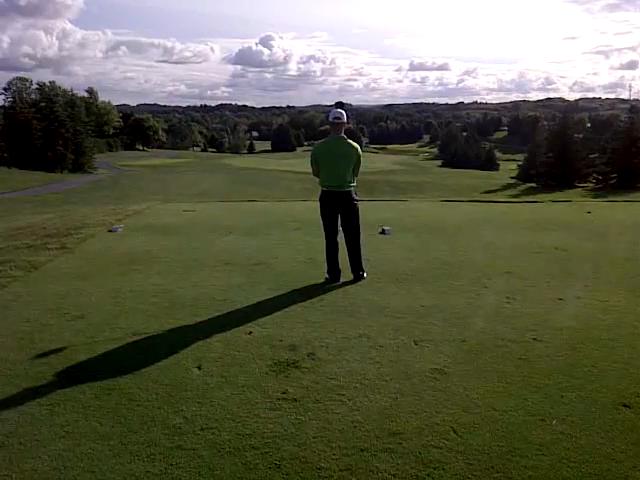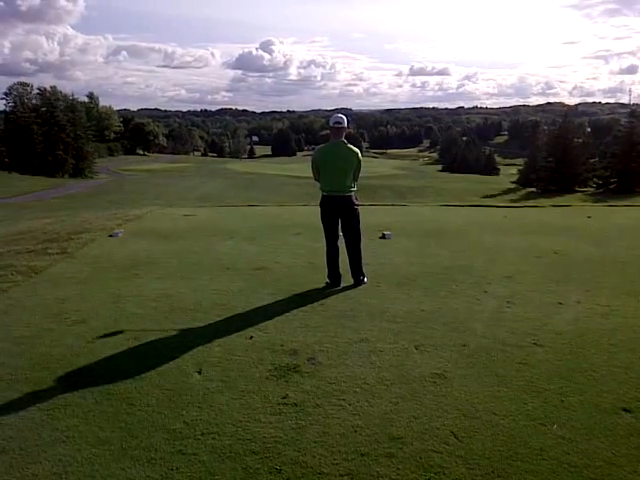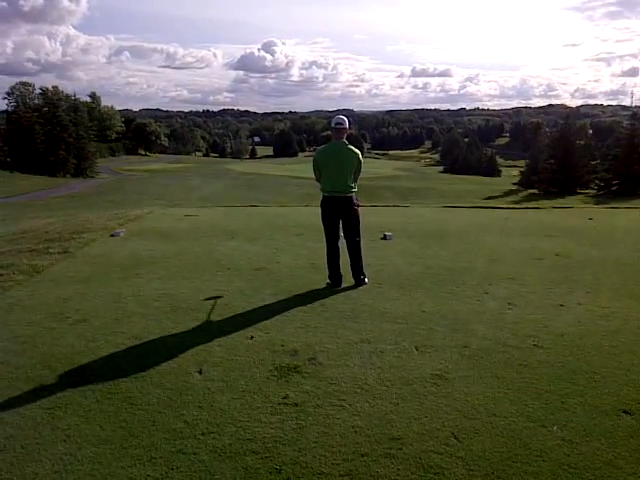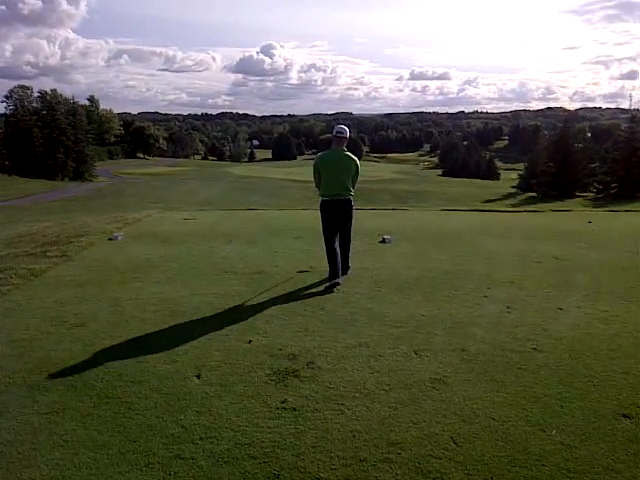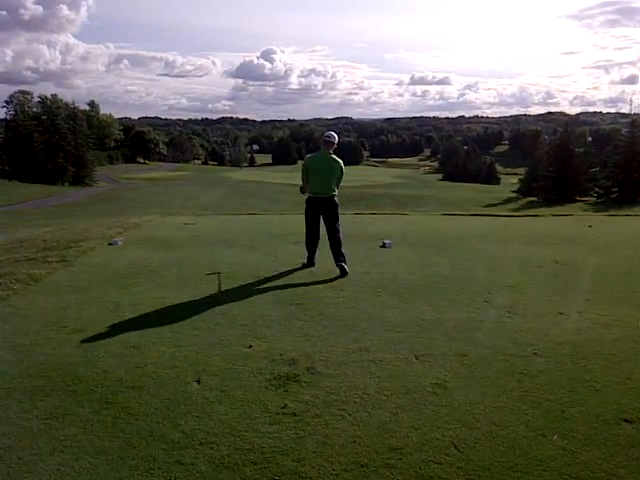
dt=0.7s
person 1, frame 1
left shoulder: (318, 147)
right shoulder: (354, 148)
left elbow: (316, 173)
right elbow: (355, 173)
left hip: (327, 196)
right hip: (348, 195)
left knee: (331, 237)
right knee: (352, 236)
left ankle: (333, 274)
right ankle: (358, 272)
person 1, frame 2
left shoulder: (319, 152)
right shoulder: (354, 153)
left elbow: (317, 177)
right elbow: (355, 178)
left hip: (328, 200)
right hip: (348, 200)
left knee: (331, 241)
right knee: (353, 241)
left ankle: (334, 279)
right ankle: (358, 277)
person 1, frame 3
left shoulder: (320, 153)
right shoulder: (355, 154)
left elbow: (318, 178)
right elbow: (355, 178)
left hip: (329, 201)
right hip: (349, 200)
left knee: (332, 242)
right knee: (354, 241)
left ankle: (335, 279)
right ankle: (359, 277)
person 1, frame 4
left shoulder: (320, 158)
right shoulder: (354, 161)
left elbow: (317, 183)
right elbow: (353, 184)
left hip: (328, 204)
right hip: (346, 203)
left knee: (331, 241)
right knee: (345, 238)
left ankle: (334, 276)
right ankle: (343, 268)
person 1, frame 5
left shoulder: (309, 159)
right shoulder: (338, 163)
left elbow: (304, 182)
right elbow: (337, 184)
left hip: (313, 201)
right hip: (330, 201)
left knee: (312, 231)
right knee: (335, 233)
left ankle: (311, 260)
right ankle: (341, 263)
